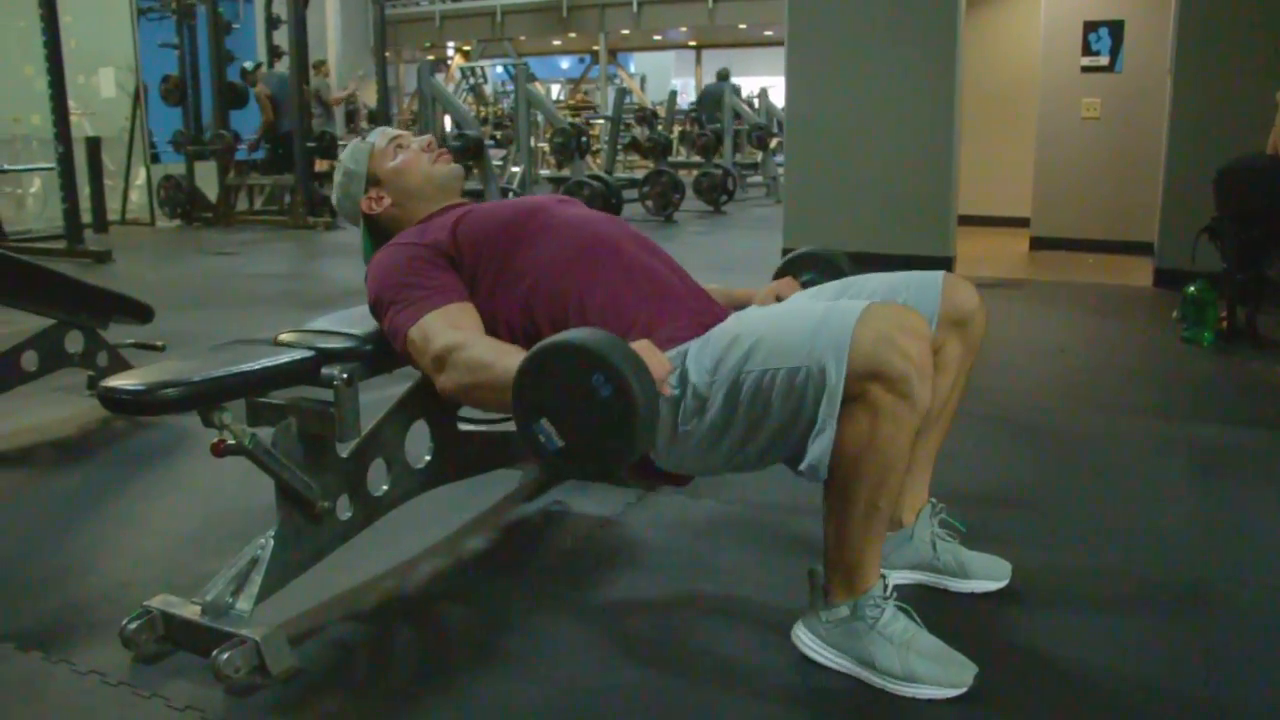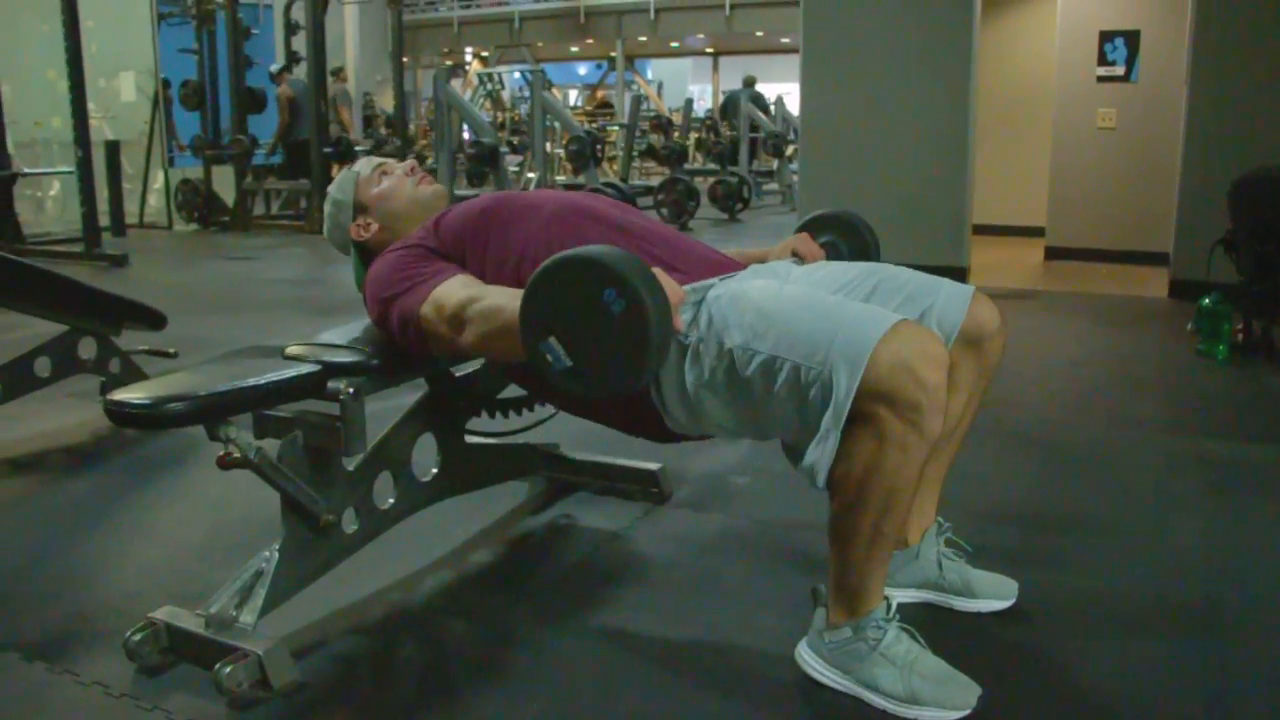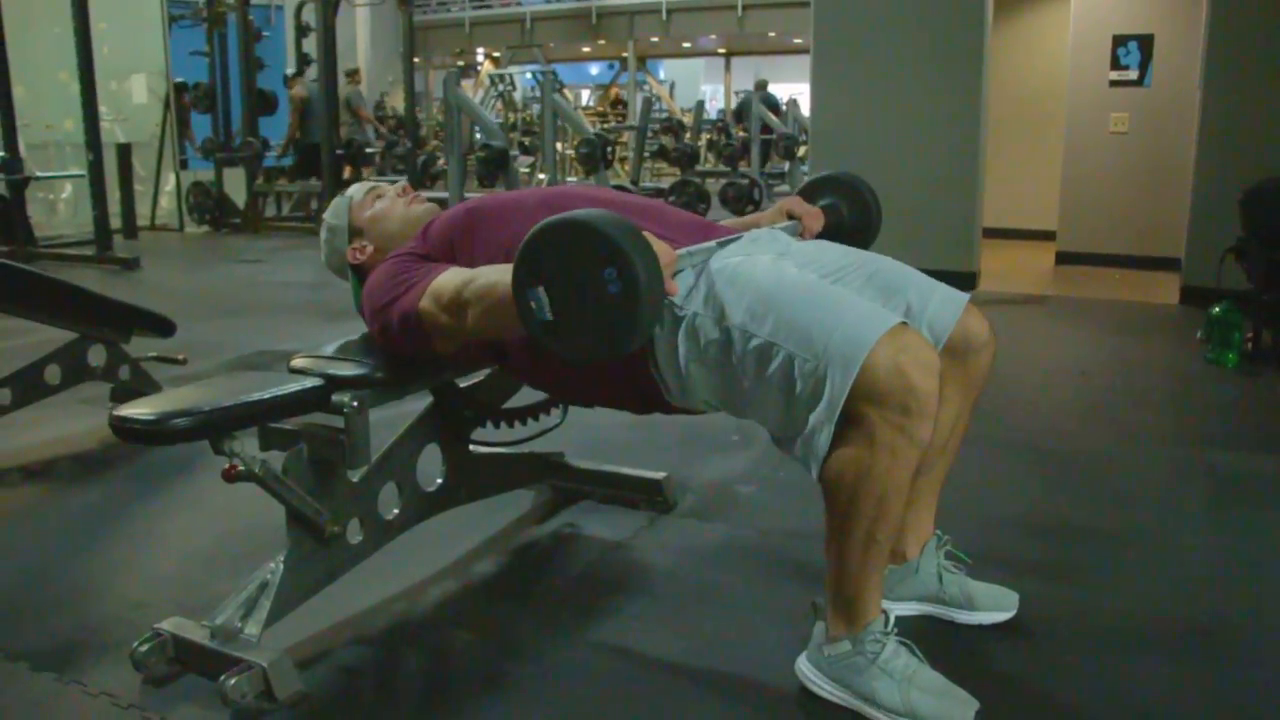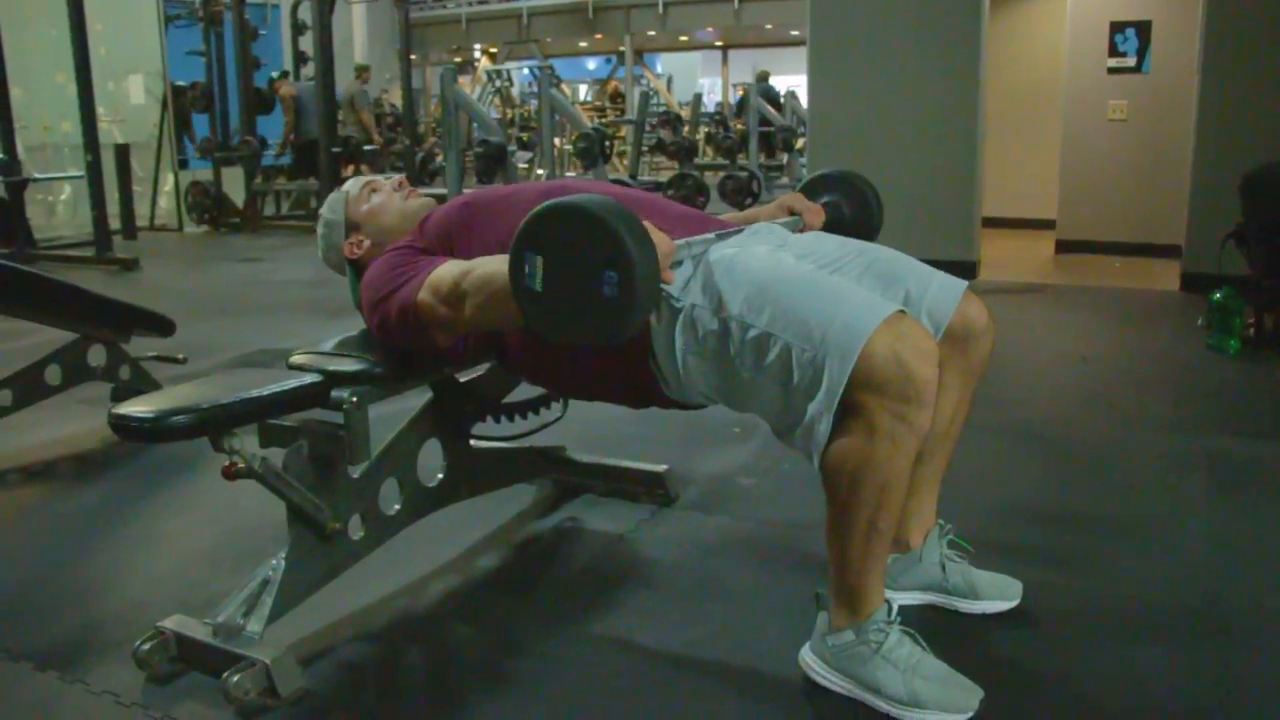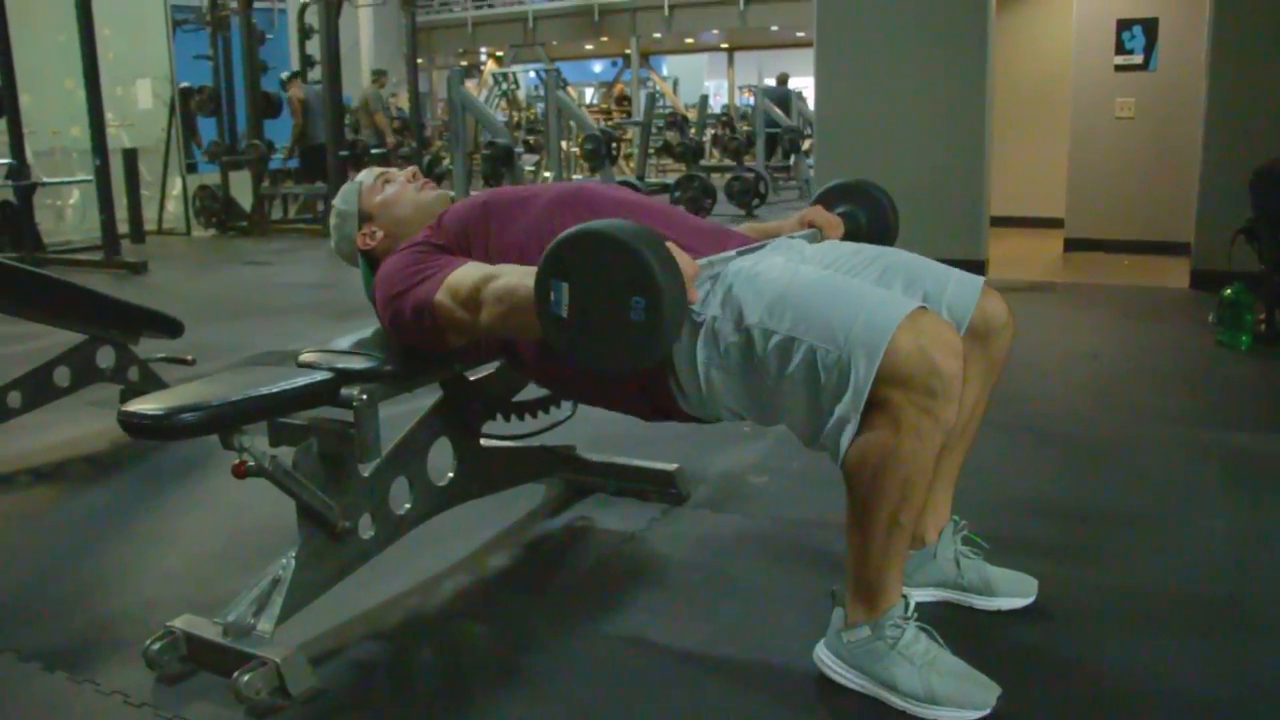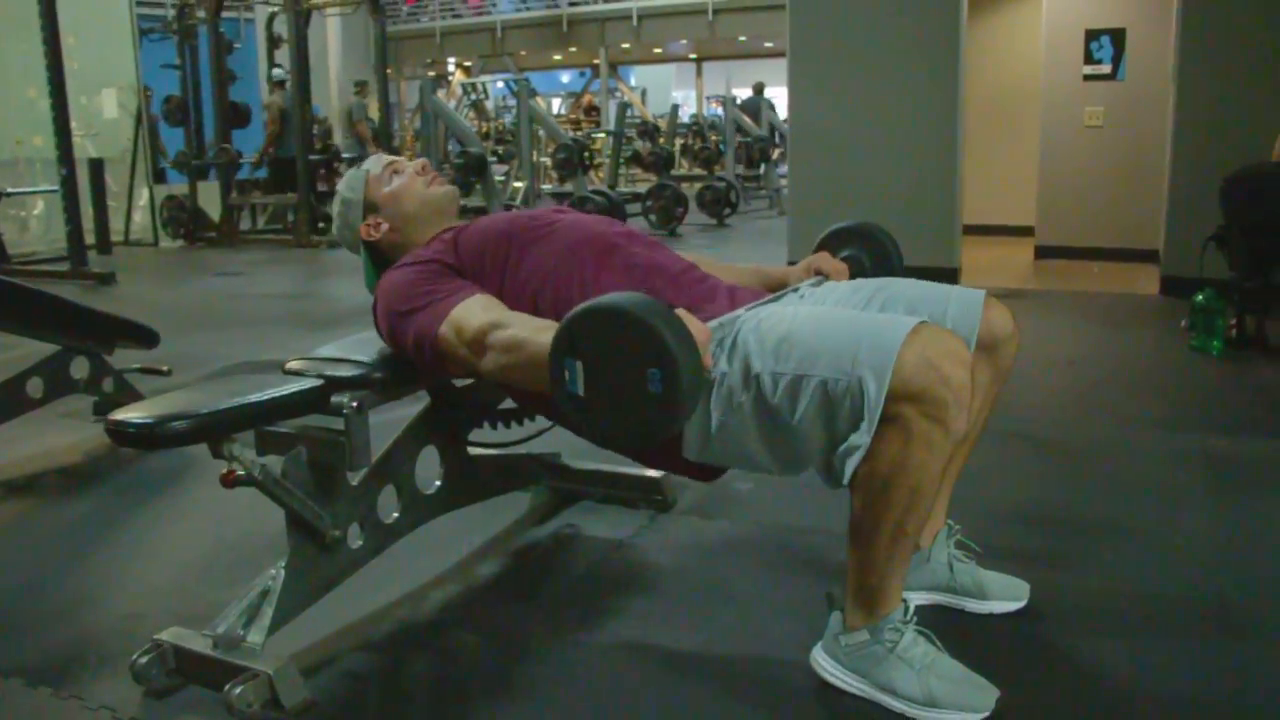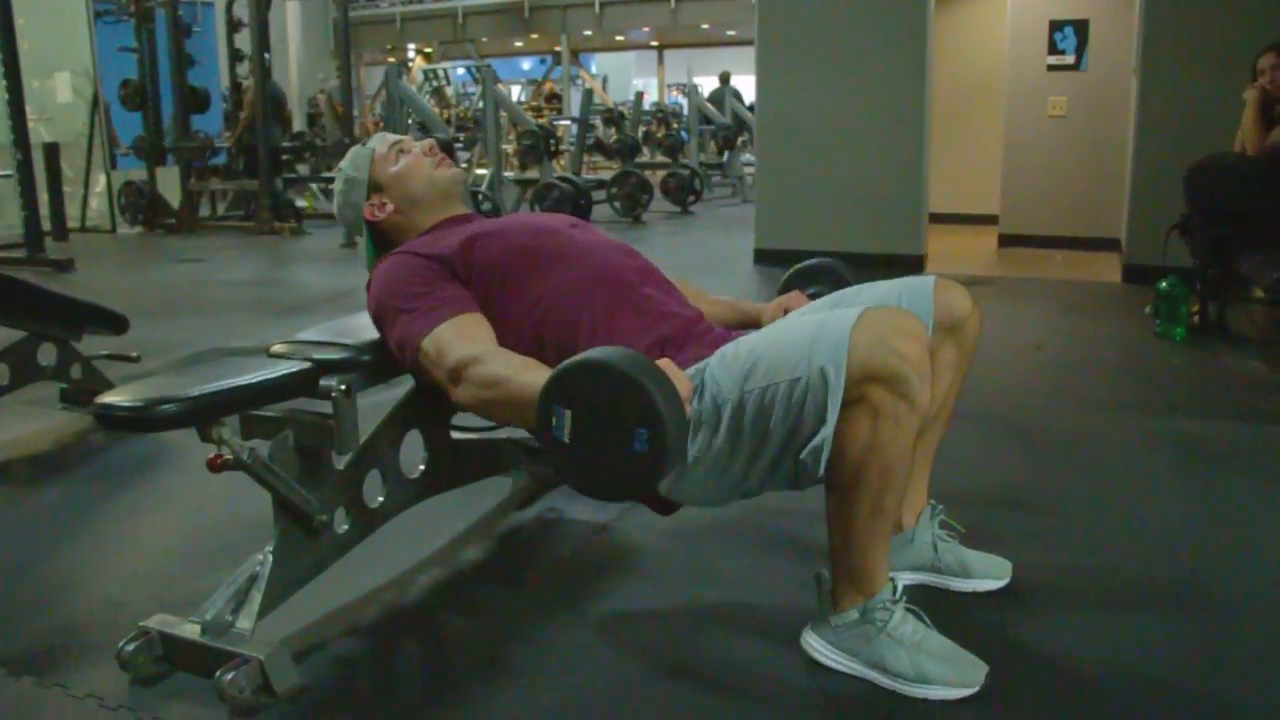
dt=0.4s
person 1, frame 1
left shoulder: (504, 222)
right shoulder: (408, 257)
right elbow: (454, 360)
left wrist: (753, 296)
left hip: (720, 328)
right hip: (678, 378)
left knee: (953, 305)
right knee: (894, 347)
left ankle: (905, 529)
right ankle: (847, 610)
person 1, frame 2
left shoulder: (488, 226)
right shoulder: (401, 268)
right elbow: (468, 318)
left wrist: (766, 254)
left hip: (737, 281)
right hip: (681, 330)
left knee: (973, 326)
right knee: (908, 371)
left ankle: (910, 549)
right ankle: (849, 629)
person 1, frame 3
left shoulder: (474, 231)
right shoulder: (397, 281)
right elbow: (468, 304)
left wrist: (757, 217)
right hip: (679, 296)
left knee: (963, 337)
right knee: (900, 378)
left ankle: (907, 561)
right ankle: (849, 642)
person 1, frame 4
left shoulder: (472, 224)
right shoulder: (395, 275)
right elbow: (463, 296)
left wrist: (756, 212)
right hip: (675, 290)
left knee: (962, 324)
right knee: (898, 369)
left ankle: (911, 551)
right ankle: (853, 633)
person 1, frame 5
left shoulder: (500, 222)
right shoulder: (408, 272)
right elbow: (486, 299)
left wrist: (777, 228)
right wrist: (612, 280)
right hip: (694, 310)
left knee: (982, 319)
right knee: (924, 362)
left ankle: (928, 548)
right ankle: (868, 629)
person 1, frame 6
left shoulder: (512, 239)
right shoulder: (412, 281)
right elbow: (493, 341)
left wrist: (782, 275)
left hip: (750, 317)
right hip: (704, 370)
left knee: (987, 329)
right knee: (935, 374)
left ankle: (923, 553)
right ankle: (866, 631)
person 1, frame 7
left shoulder: (517, 232)
right shoulder: (410, 270)
right elbow: (472, 372)
left wrist: (756, 314)
left hip: (723, 363)
right hip: (684, 410)
left knee: (944, 307)
right knee: (889, 350)
left ankle: (904, 533)
right ankle: (857, 613)
